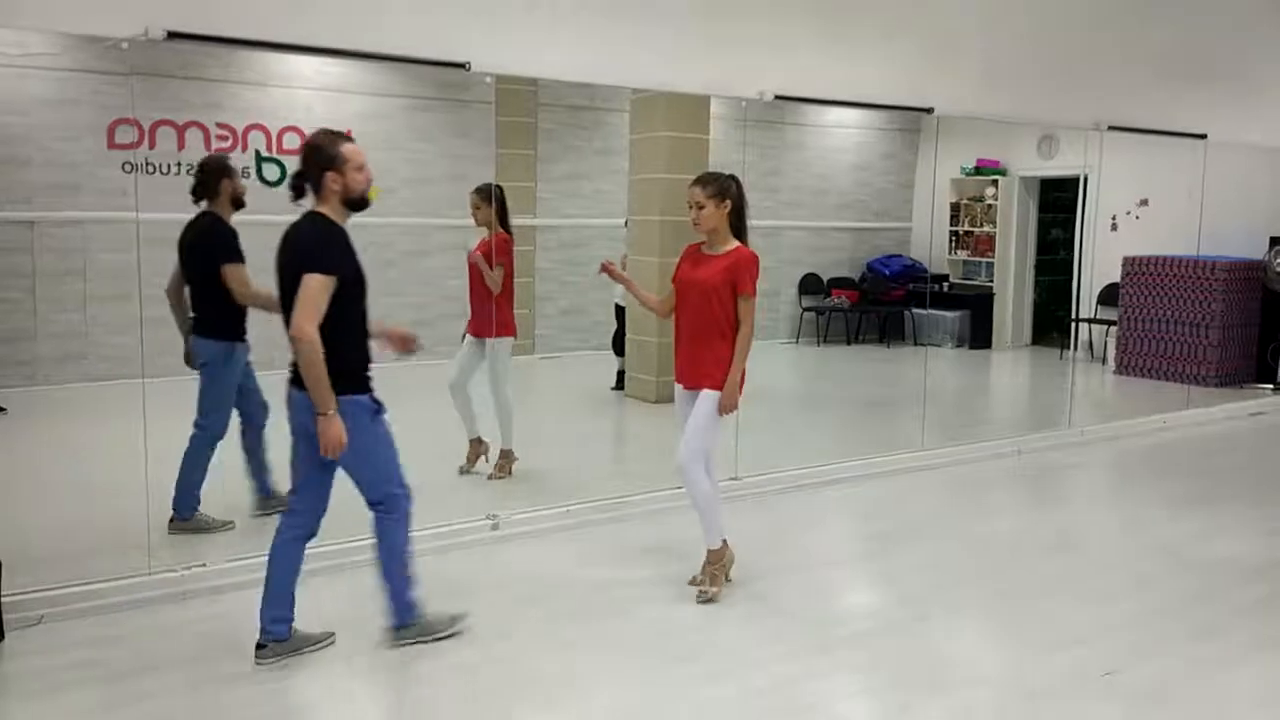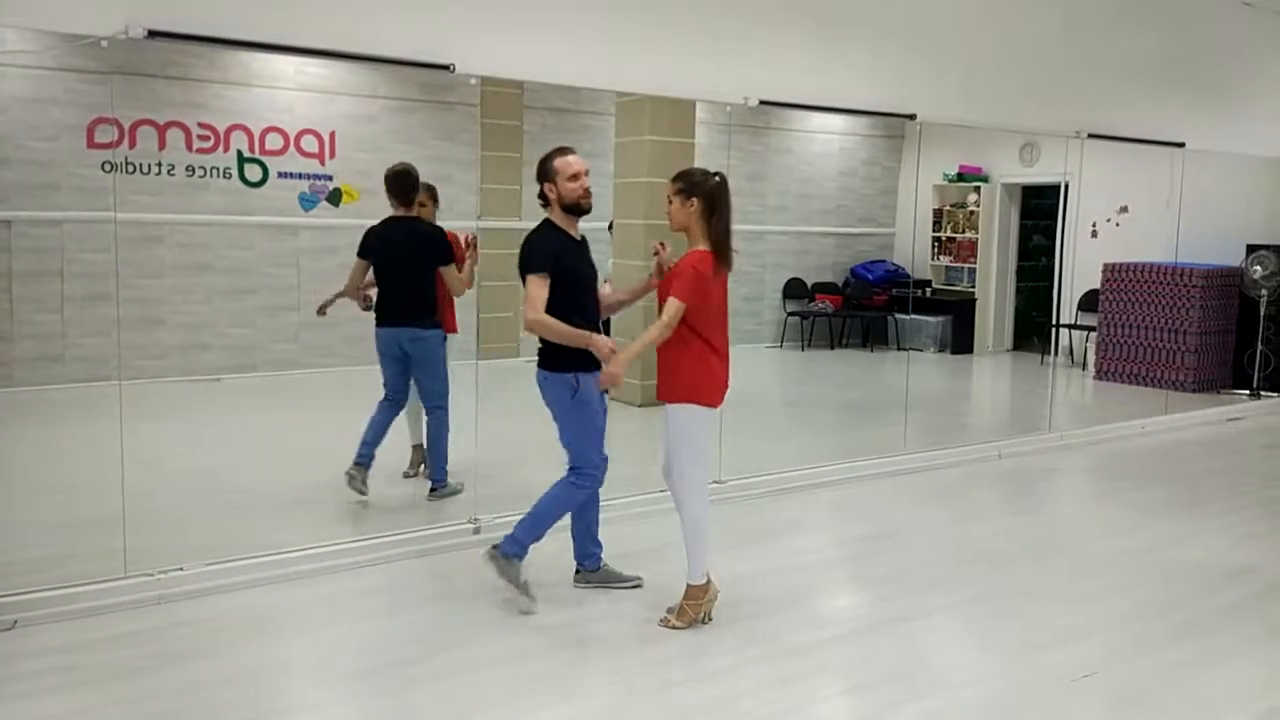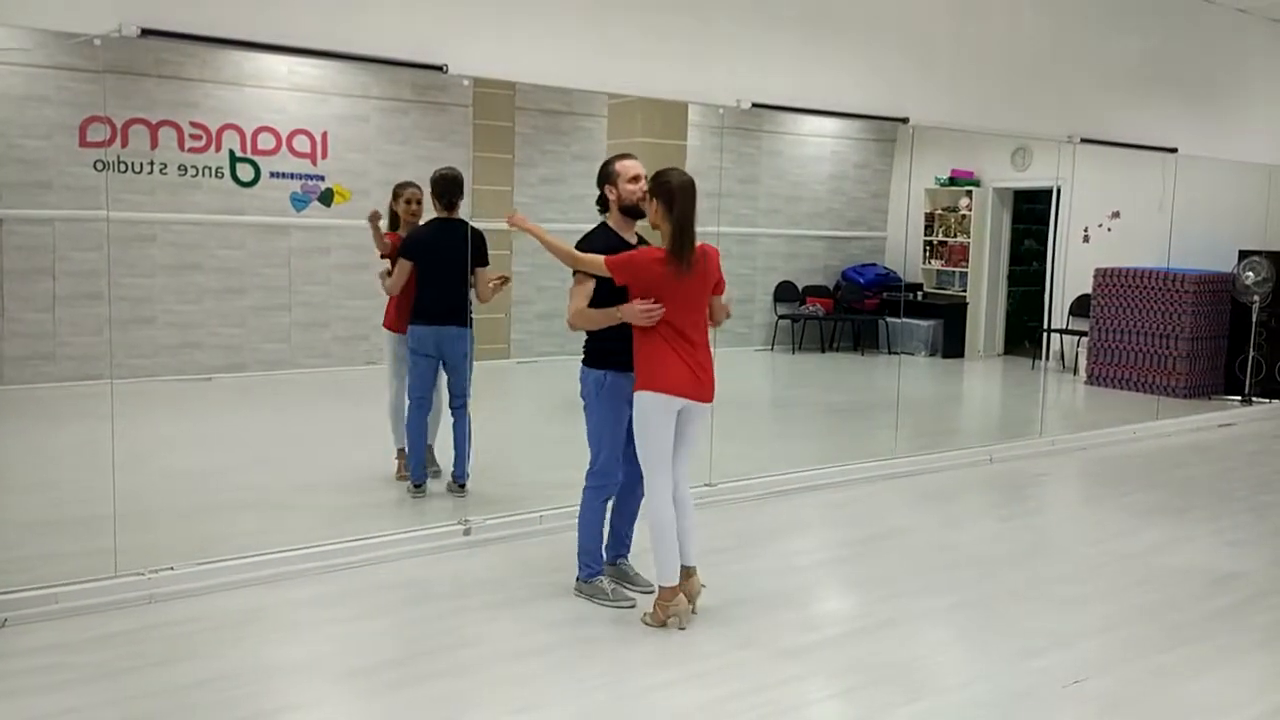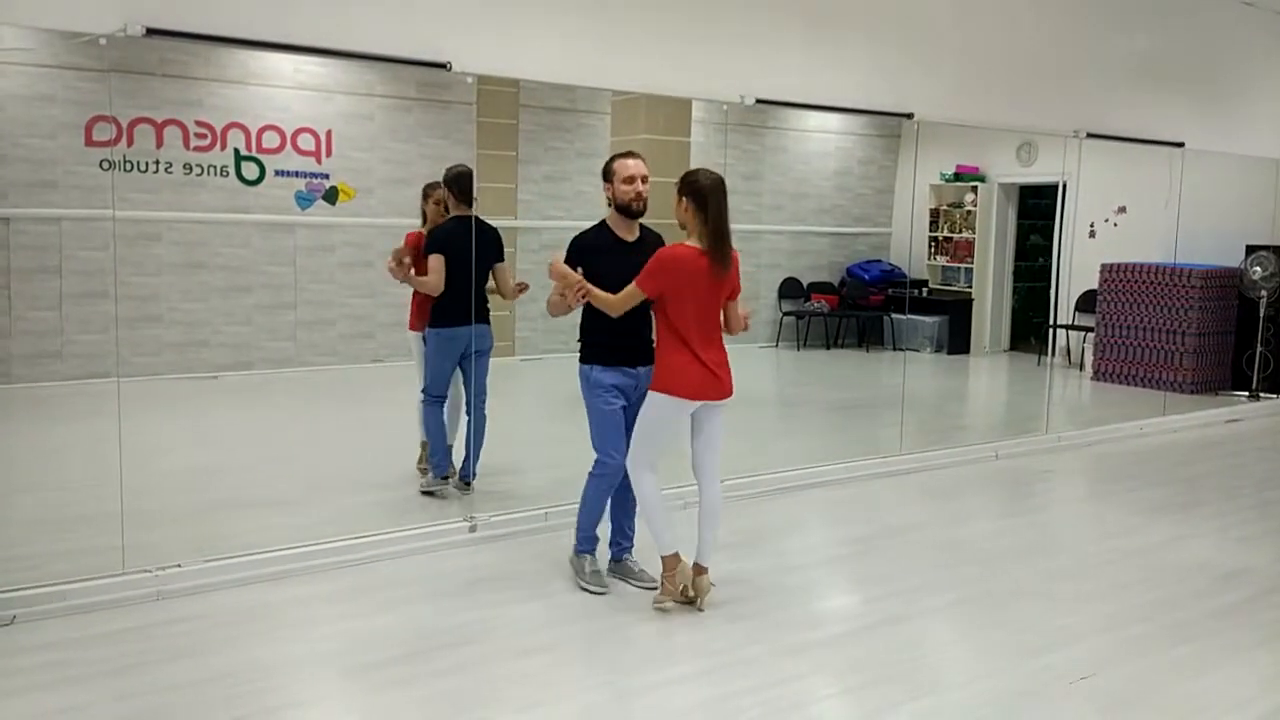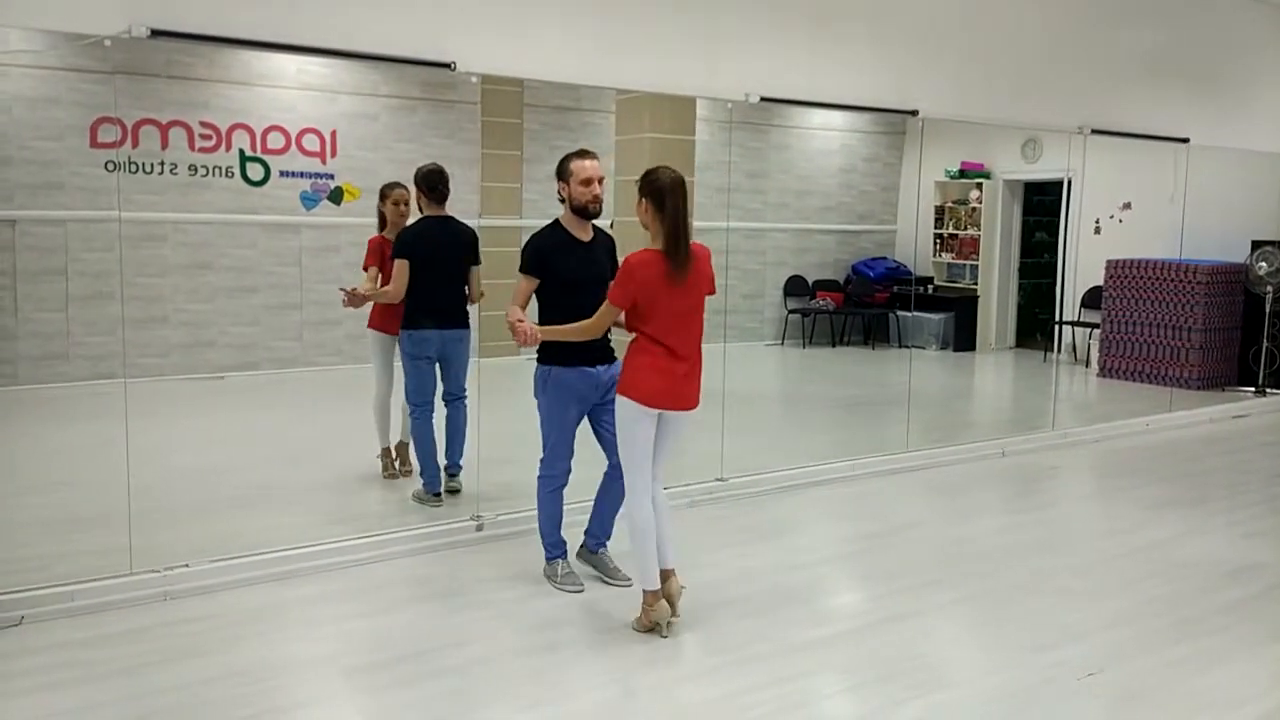
dt=1s
person 1, frame 1
left shoulder: (301, 234)
right shoulder: (327, 239)
right elbow: (303, 329)
left wrist: (378, 332)
right wrist: (330, 411)
left hip: (309, 395)
right hip: (339, 402)
left knee: (303, 513)
right knee: (391, 502)
left ankle: (275, 633)
right ankle: (406, 620)
person 1, frame 2
left shoulder: (577, 240)
right shoulder: (543, 243)
left elbow: (596, 305)
right elbow: (534, 317)
left wrist: (649, 285)
right wrist: (592, 341)
left hip: (586, 375)
right hip: (565, 376)
left knee: (591, 469)
right knee: (585, 473)
left ankle: (589, 565)
right ankle: (510, 550)
person 1, frame 3
left shoulder: (644, 247)
right shoulder: (595, 245)
right elbow: (576, 317)
right wrist: (624, 313)
left hip: (641, 375)
right hip: (606, 376)
left knee: (637, 475)
right knee: (604, 476)
left ankle: (616, 558)
right ankle: (589, 574)
person 1, frame 4
left shoulder: (655, 243)
right shoulder: (587, 244)
right elbow: (553, 306)
right wrist: (570, 300)
left hip: (645, 370)
right hip: (602, 371)
left knee: (633, 466)
right knee: (611, 462)
left ankle: (621, 554)
right ankle: (584, 551)
person 1, frame 5
left shoulder: (606, 243)
right shoulder: (543, 244)
right elbow: (517, 307)
right wrist: (520, 324)
left hip: (607, 369)
right hip: (560, 374)
left knee: (627, 461)
right knee: (556, 469)
left ankle: (594, 546)
right ankle: (555, 558)
person 2, frame 1
left shoulder: (742, 259)
right shoulder: (690, 255)
left elbow: (746, 326)
right elbow: (665, 308)
left wrist: (734, 381)
right wrist: (625, 281)
left hip: (717, 378)
right hip: (686, 374)
left knee: (688, 460)
right knee: (699, 464)
left ankle: (717, 550)
right ankle: (716, 552)
person 2, frame 2
left shoulder: (696, 264)
right shoulder: (711, 258)
left elbow: (667, 322)
left wrist: (622, 358)
right wrist: (666, 275)
left hip: (691, 387)
right hip: (693, 384)
left knee: (690, 485)
right knee: (678, 479)
left ankle: (697, 591)
right ankle: (700, 581)
person 2, frame 3
left shoulder: (644, 261)
right shoulder: (709, 257)
left elbow: (575, 260)
left wrist: (529, 227)
left hip: (657, 386)
right hip: (699, 386)
left knee: (656, 486)
right knee: (678, 479)
left ankle: (669, 593)
right ankle: (687, 575)
person 2, frame 4
left shoulder: (669, 258)
right shoulder: (729, 260)
left elbow: (615, 307)
right elbow: (733, 325)
left wrist: (571, 279)
right wrist: (740, 321)
left hip: (676, 383)
right hip: (716, 382)
left knee: (639, 466)
right knee: (708, 476)
left ankle: (671, 563)
right ankle: (699, 574)
person 2, frame 5
left shoulder: (637, 265)
right shoulder: (701, 258)
left elbow: (595, 328)
left wrist: (539, 332)
left hip: (642, 386)
right hip: (684, 389)
left knee: (637, 490)
right knee: (652, 483)
left ankle: (652, 600)
right ankle: (668, 575)
person 3, frame 1
left shoulder: (198, 228)
right shoulder: (218, 232)
left elbow: (173, 290)
right elbow: (245, 294)
left wrist: (188, 337)
left hip: (216, 340)
right hip: (221, 343)
left knee: (256, 413)
right knee: (210, 428)
left ankle: (265, 494)
right ankle: (184, 513)
person 3, frame 2
left shoulder: (375, 235)
right shoulder: (433, 235)
left elbow: (351, 288)
right elbow: (457, 289)
left wrist: (364, 299)
right wrist: (469, 264)
left hip: (387, 331)
right hip: (424, 333)
left knee: (392, 400)
right knee: (436, 407)
left ankle: (361, 463)
right ankle: (438, 482)
person 3, frame 3
left shoulder: (417, 236)
right shoulder: (474, 237)
left elbow: (393, 288)
right elbow: (482, 295)
left wrist: (385, 279)
right wrist: (497, 286)
left hip: (422, 330)
right hip: (458, 331)
left knee: (419, 404)
right knee: (460, 406)
left ankle: (417, 479)
right ankle: (459, 479)
person 3, frame 4
left shoulder: (439, 234)
right shoulder: (491, 234)
left elbow: (435, 286)
right elbow: (504, 290)
left wrist: (406, 277)
right wrist: (516, 291)
left hip: (445, 330)
right hip: (480, 329)
left knee: (434, 400)
right knee: (475, 404)
left ankle: (440, 471)
right ankle: (466, 476)
person 3, frame 5
left shoulder: (409, 236)
right shoulder: (467, 235)
left elbow: (396, 293)
right elbow: (475, 294)
left wrist: (365, 296)
right wrist: (472, 297)
left hip: (419, 333)
right hip: (457, 331)
left knee: (422, 409)
right knee: (456, 399)
left ankle: (432, 487)
right ankle: (453, 472)
person 4, frame 1
left shoulder: (502, 241)
right shoulder: (484, 241)
left elbow: (496, 287)
left wrist: (481, 263)
right wrist: (470, 322)
left hip: (498, 328)
right hip: (478, 328)
left knee: (499, 390)
right knee: (456, 382)
left ankle: (506, 452)
right ankle: (476, 442)
person 4, frame 2
left shoulder: (450, 240)
left elbow: (466, 284)
right elbow: (377, 279)
left wrist: (471, 255)
right wrist: (336, 297)
left hip: (441, 325)
right knee: (412, 390)
right ankle: (417, 449)
person 4, frame 3
right shoulder: (392, 240)
right elbow: (382, 247)
right wrist: (374, 225)
right hip: (398, 324)
left knee: (434, 391)
right knee: (397, 391)
left ankle: (428, 448)
right ankle: (401, 454)
person 4, frame 4
right shoulder: (415, 239)
right wrist: (396, 263)
right hip: (423, 322)
left knee: (455, 388)
right knee: (427, 387)
left ankle: (446, 450)
right ankle: (425, 446)
person 4, frame 5
right shoulder: (377, 244)
right elbow: (372, 280)
right wrist: (360, 295)
right hip: (383, 323)
right knee: (383, 388)
left ankle: (404, 444)
right ankle: (386, 450)
